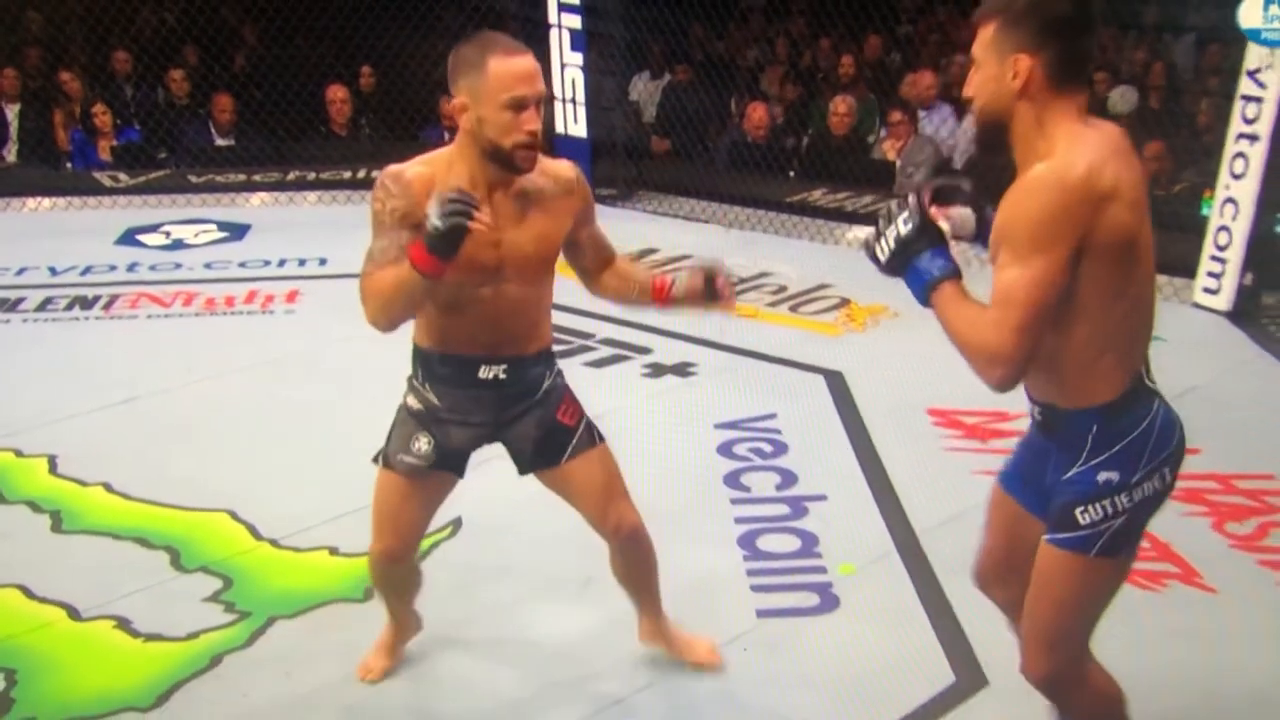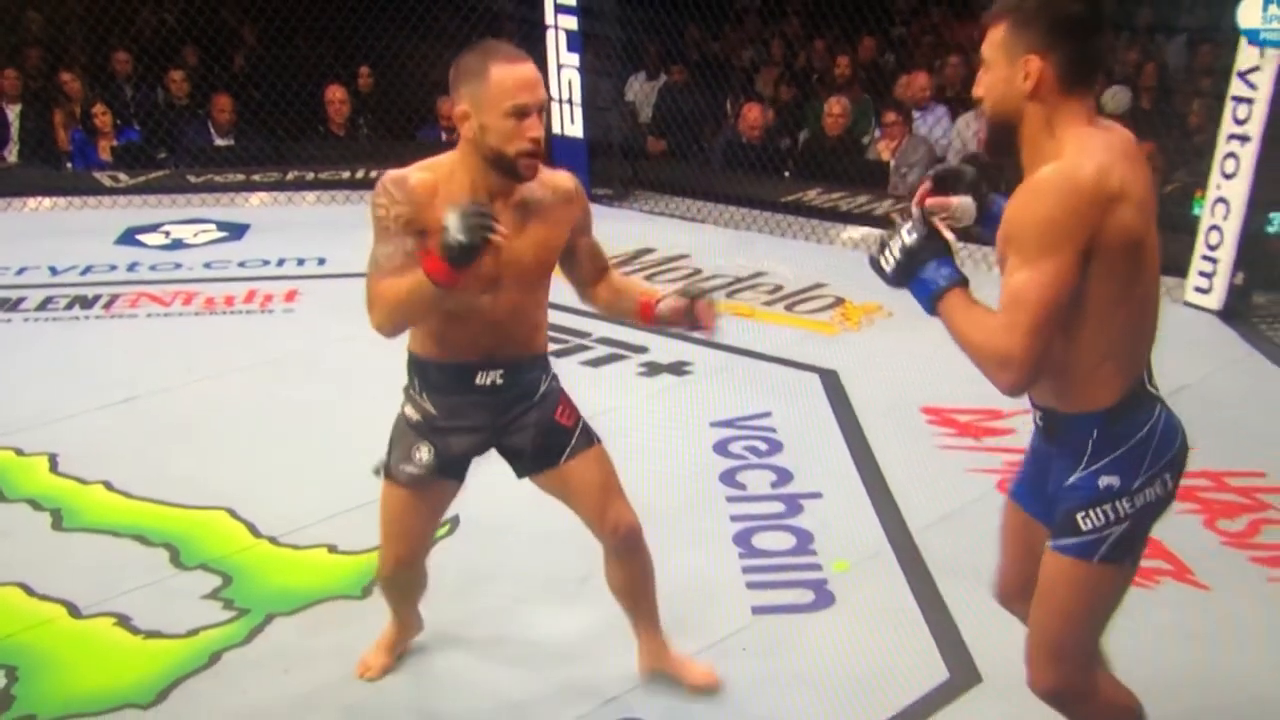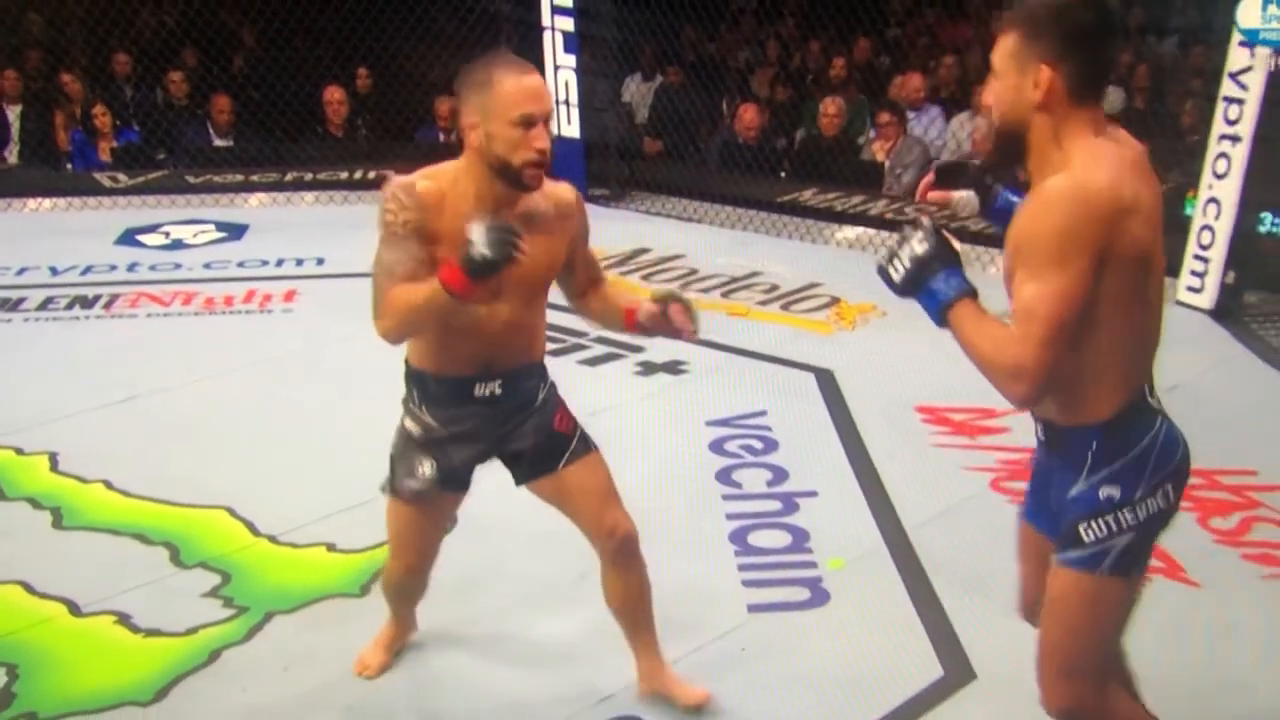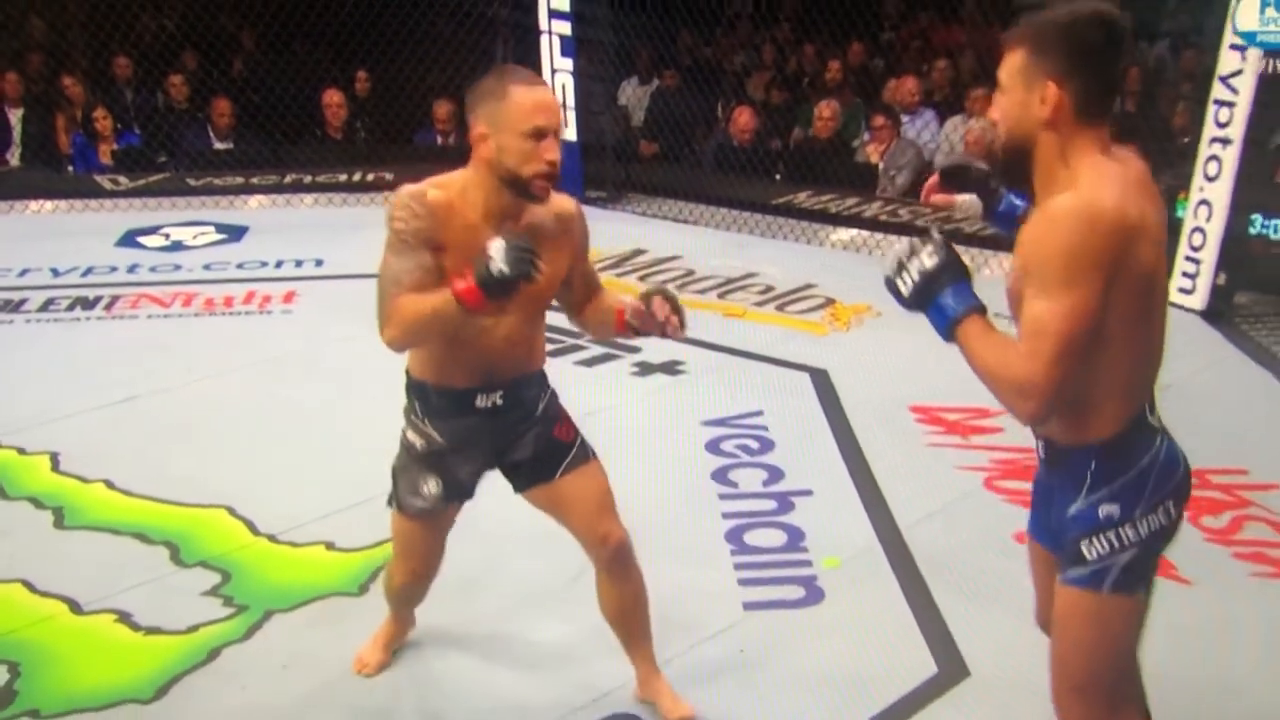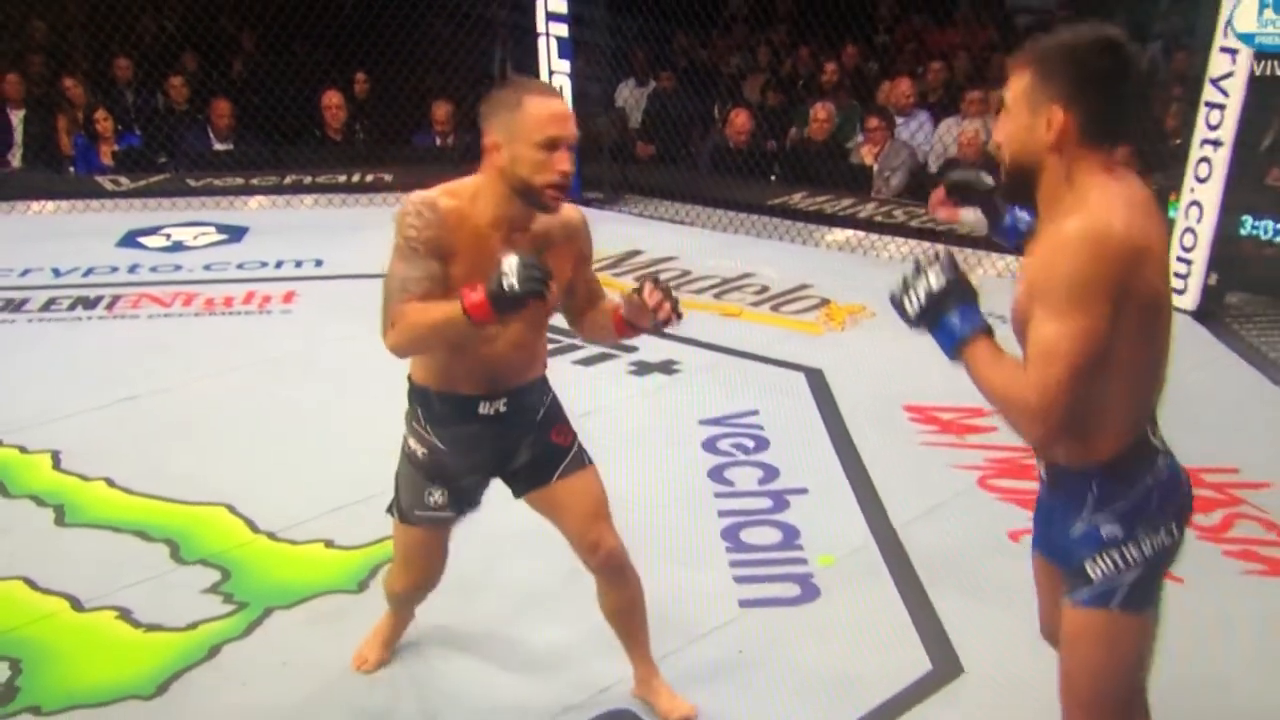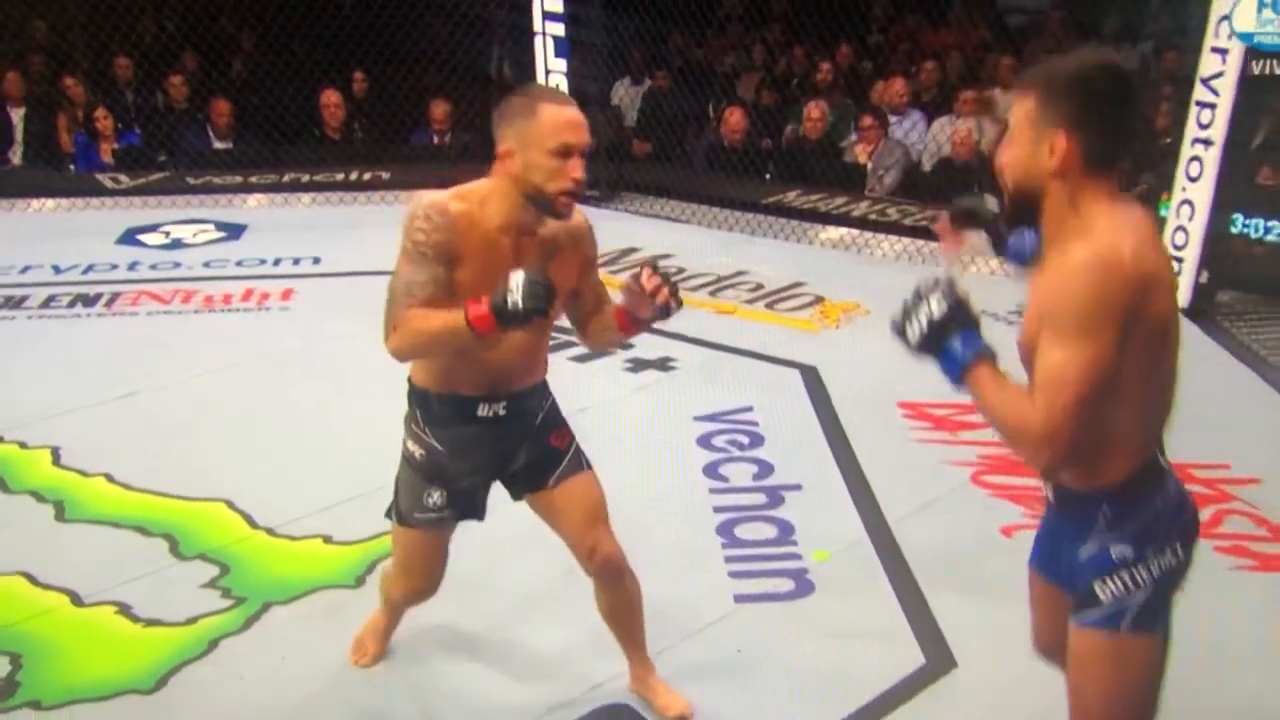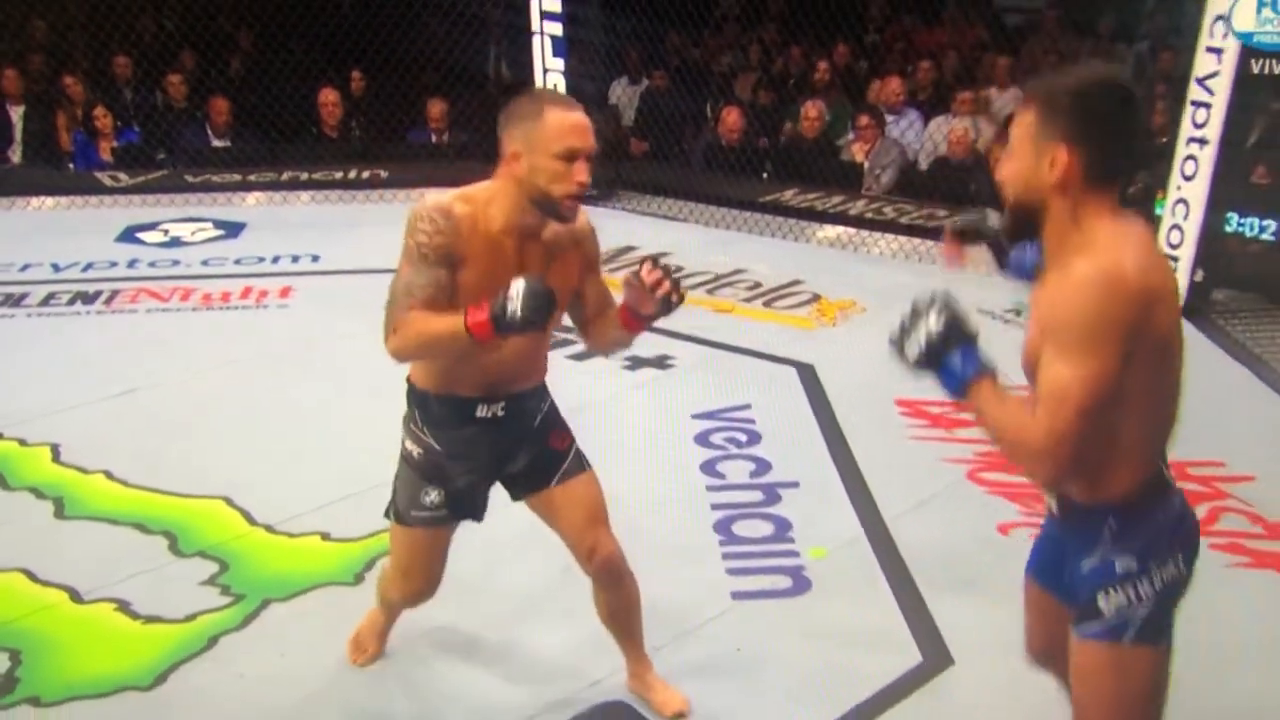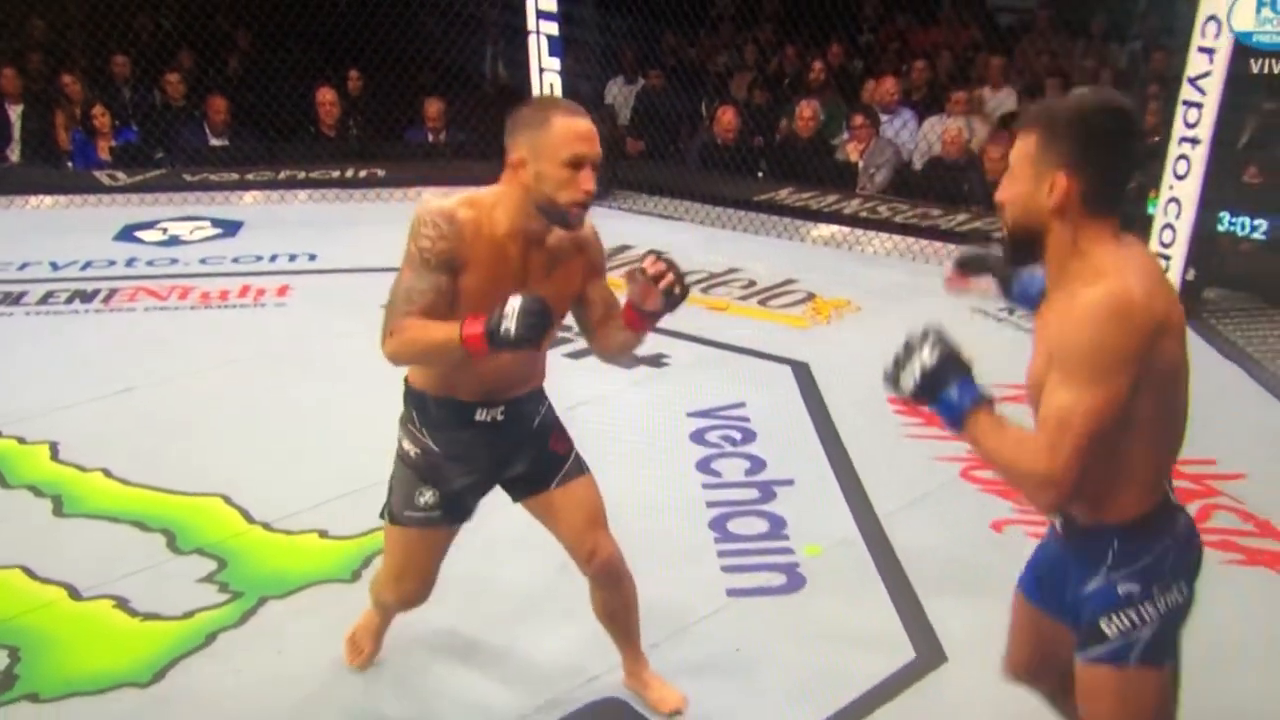
dt=0.1s
person 1, frame 1
left shoulder: (1056, 179)
right shoulder: (1100, 144)
left elbow: (1001, 360)
left wrist: (927, 265)
right wrist: (984, 226)
left hip: (1109, 445)
right hip: (1068, 427)
left knee: (1050, 662)
right knee: (1000, 577)
person 1, frame 2
left shoulder: (1064, 180)
right shoulder: (1109, 145)
left elbow: (1012, 364)
left wrist: (934, 274)
right wrist: (992, 213)
left hip: (1110, 450)
right hip: (1073, 432)
right knee: (1020, 593)
person 1, frame 3
left shoulder: (1074, 190)
right shoulder: (1114, 155)
left elbow: (1023, 375)
left wrist: (941, 286)
left hip: (1110, 464)
right hip: (1080, 445)
right knee: (1050, 614)
person 1, frame 4
left shoulder: (1081, 210)
right shoulder: (1116, 174)
left elbow: (1031, 393)
left wrist: (949, 301)
left hip: (1111, 482)
right hip: (1082, 463)
right knee: (1072, 635)
person 1, frame 5
left shoulder: (1089, 232)
right shoulder: (1116, 194)
left elbow: (1037, 415)
left wrist: (956, 323)
right wrist: (1004, 220)
left hip: (1115, 505)
right hip: (1080, 483)
right knee: (1071, 637)
person 1, frame 6
left shoulder: (1096, 261)
right shoulder: (1115, 223)
left elbow: (1043, 440)
left wrist: (959, 348)
right wrist: (1012, 245)
left hip: (1121, 527)
right hip: (1084, 505)
right knee: (1061, 649)
person 1, frame 7
left shoulder: (1101, 272)
right shoulder: (1108, 237)
left elbow: (1046, 455)
left wrist: (960, 367)
left hip: (1126, 540)
right hip: (1081, 517)
right knee: (1052, 650)
person 1, frame 8
left shoulder: (1107, 302)
right shoulder: (1109, 261)
left elbow: (1049, 481)
left wrist: (957, 398)
right wrist: (1020, 285)
left hip: (1130, 563)
right hip: (1081, 538)
right knee: (1034, 667)
person 2, frame 1
left shoulder: (563, 185)
right shoulder: (406, 187)
left elbow: (604, 273)
right elbow: (378, 311)
left wrist: (678, 287)
right wrist: (432, 250)
left hip: (534, 382)
right hip: (443, 387)
left knee: (623, 526)
right knee: (390, 550)
left ankle: (656, 626)
right ankle: (400, 627)
person 2, frame 2
left shoulder: (561, 195)
right shoulder: (408, 193)
left elbow: (598, 285)
right elbow: (384, 317)
left wrist: (664, 308)
right wrist: (446, 261)
left hip: (530, 387)
right hip: (441, 395)
left knee: (620, 526)
right knee: (397, 559)
left ankle: (654, 648)
right ankle: (403, 626)
person 2, frame 3
left shoulder: (560, 206)
right shoulder: (414, 199)
left elbow: (590, 294)
right elbow: (390, 322)
left wrist: (644, 316)
right wrist: (464, 273)
left hip: (527, 394)
right hip: (440, 404)
left knee: (617, 535)
right knee: (407, 564)
left ankle: (652, 669)
right ankle: (399, 627)
person 2, frame 4
left shoulder: (562, 217)
right shoulder: (423, 208)
left elbow: (585, 305)
right elbow: (396, 330)
left wrist: (636, 316)
right wrist: (477, 288)
left hip: (528, 403)
right hip: (442, 415)
left knee: (611, 543)
right knee: (410, 573)
right ankle: (397, 625)
person 2, frame 5
left shoulder: (568, 226)
right shoulder: (432, 216)
left elbow: (589, 322)
right elbow: (400, 335)
left wrist: (632, 316)
right wrist: (487, 301)
left hip: (531, 409)
right hip: (444, 420)
left knee: (606, 552)
right knee: (415, 577)
right ankle: (394, 619)
person 2, frame 6
left shoulder: (574, 231)
right shoulder: (441, 218)
left elbow: (593, 328)
right elbow: (402, 338)
left wrist: (633, 311)
right wrist: (490, 313)
left hip: (530, 413)
right hip: (444, 423)
left knee: (604, 555)
right knee: (415, 582)
right ankle: (385, 615)
person 2, frame 7
left shoulder: (576, 235)
right shoulder: (445, 220)
left elbow: (601, 337)
right elbow: (401, 338)
left wrist: (637, 311)
right wrist: (491, 320)
left hip: (529, 414)
right hip: (444, 424)
left knee: (604, 558)
right knee: (410, 586)
right ankle: (382, 613)
person 2, frame 8
left shoulder: (580, 241)
right shoulder: (449, 225)
left elbow: (608, 345)
right elbow: (398, 342)
left wrist: (641, 311)
right wrist: (485, 332)
left hip: (527, 418)
right hip: (441, 426)
left knee: (603, 560)
right knee: (405, 589)
left ankle: (636, 668)
right ankle: (377, 615)
